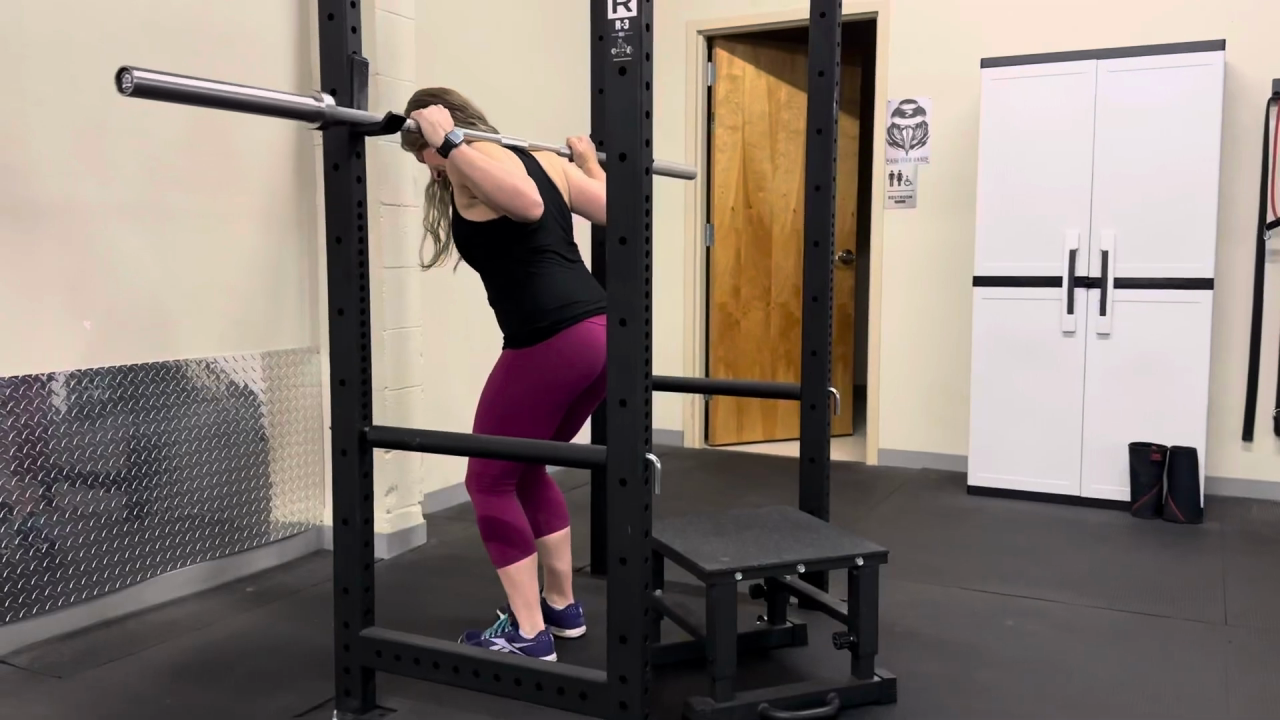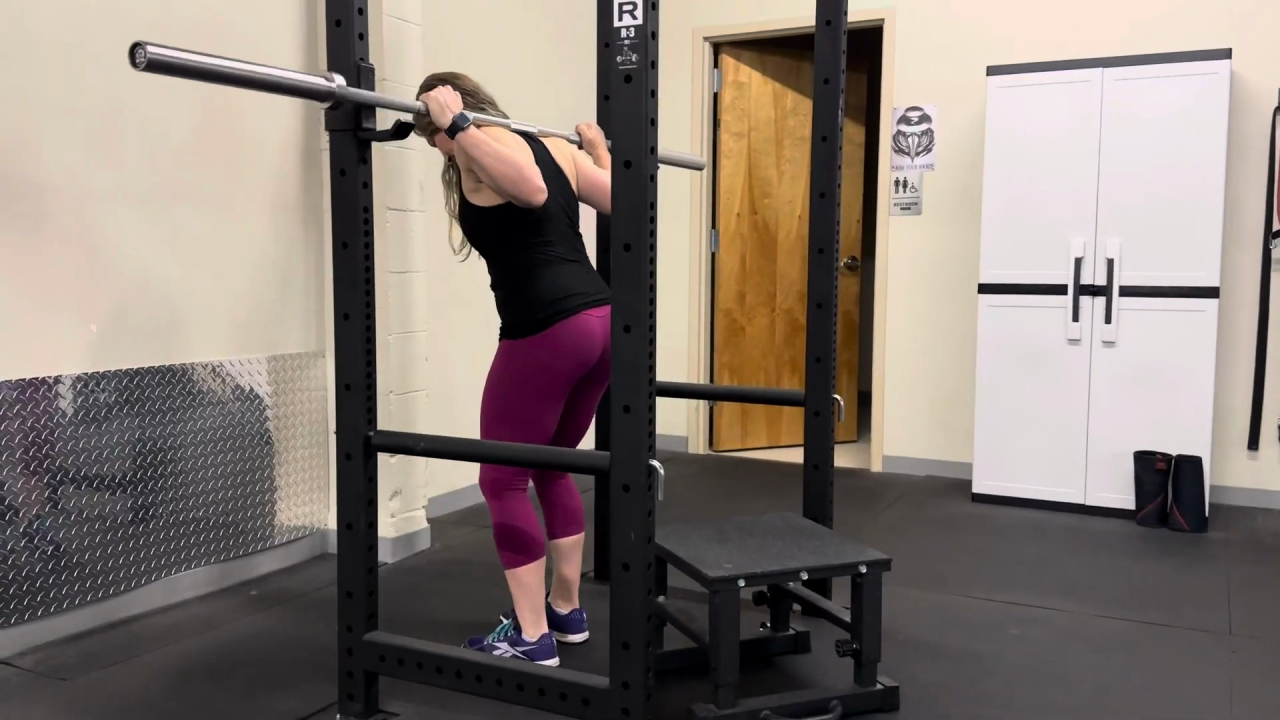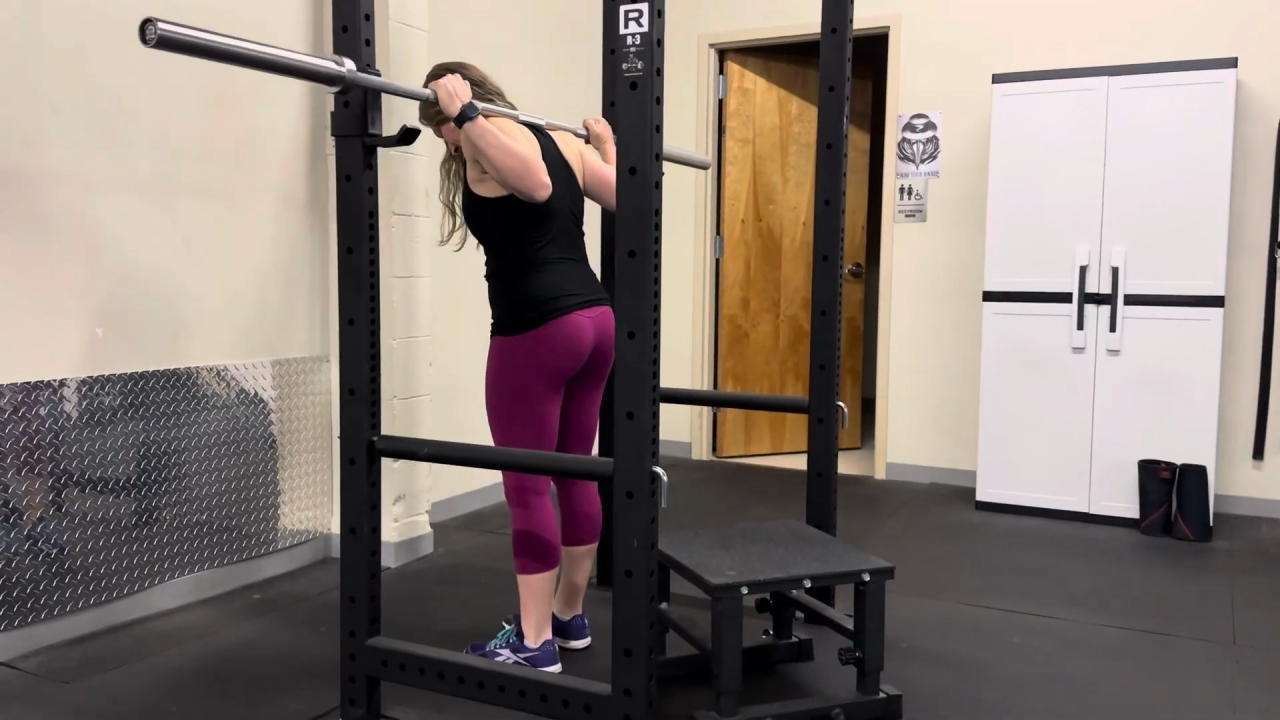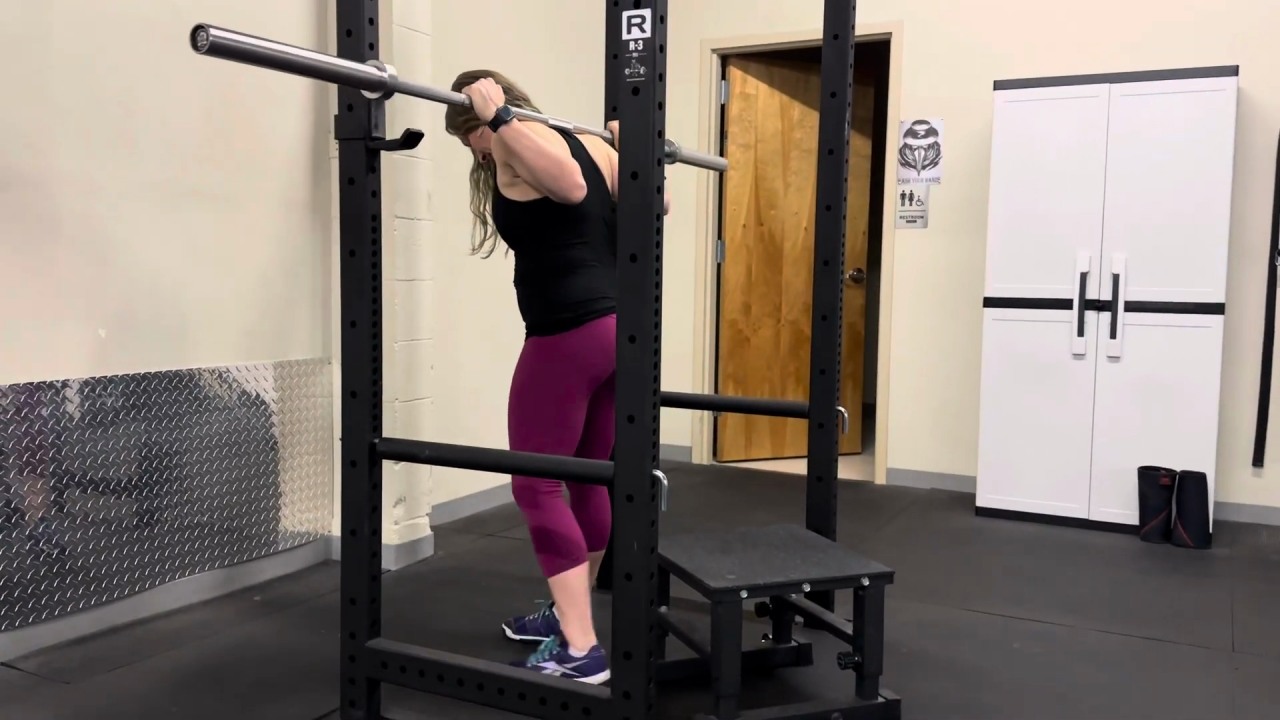
dt=0.5s
person 1, frame 1
left shoulder: (469, 163)
right shoulder: (543, 158)
left elbow: (527, 205)
left wrist: (448, 143)
right wrist: (591, 163)
left hip: (551, 344)
right hip: (600, 332)
left knee: (490, 482)
right knee: (526, 470)
left ankle: (528, 632)
right ankle: (562, 604)
person 1, frame 2
left shoulder: (479, 145)
right shoulder: (554, 146)
left elbow: (530, 190)
left wrist: (456, 125)
right wrist: (599, 150)
left hip: (545, 333)
right hip: (599, 322)
left knee: (504, 483)
right knee: (551, 470)
left ankle: (532, 635)
right ankle: (566, 609)
person 1, frame 3
left shoulder: (487, 138)
right shoulder: (561, 139)
left elbow: (535, 185)
left wrist: (464, 114)
right wrist: (606, 145)
left hip: (536, 333)
right hip: (595, 321)
left knee: (528, 487)
right knee: (575, 476)
left ankle: (534, 642)
right ankle: (569, 615)
person 1, frame 4
left shoulder: (516, 143)
right shoulder: (590, 143)
left elbow: (569, 185)
right elbow: (655, 202)
left wrist: (499, 119)
left hip: (568, 337)
right hip: (618, 328)
left knee: (538, 489)
right knee: (589, 483)
left ankle: (581, 650)
right ankle: (567, 613)
